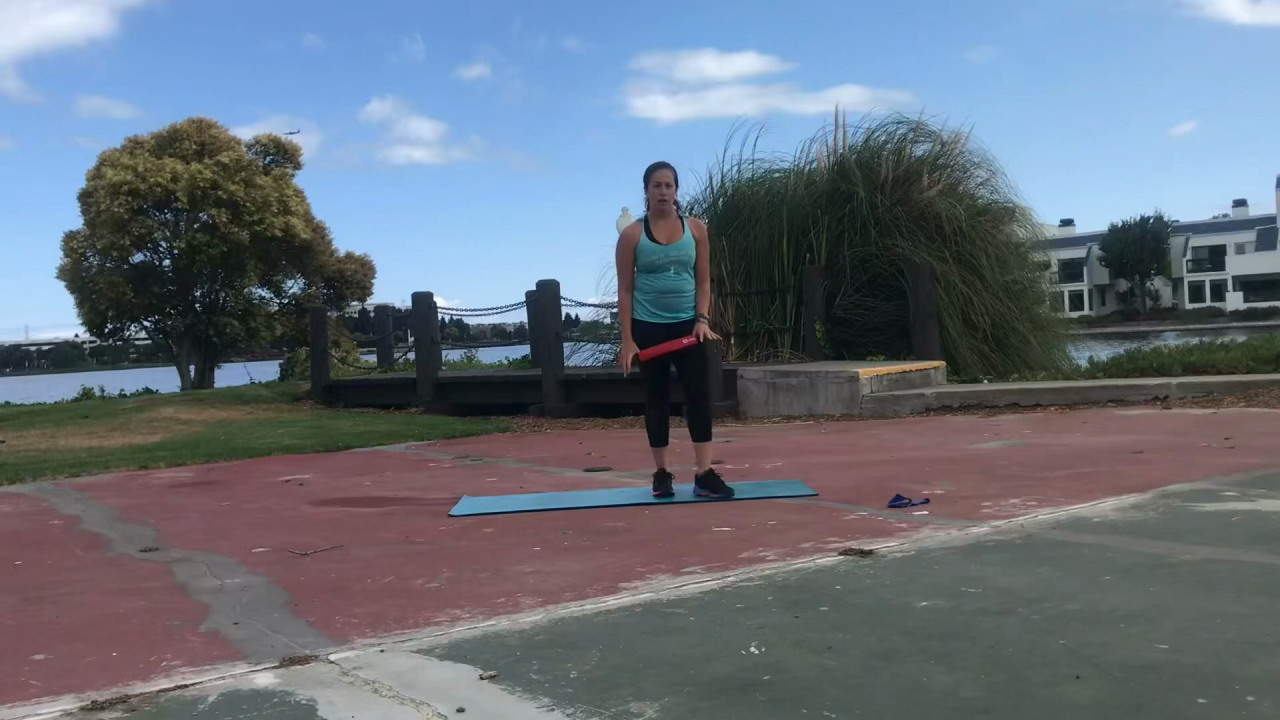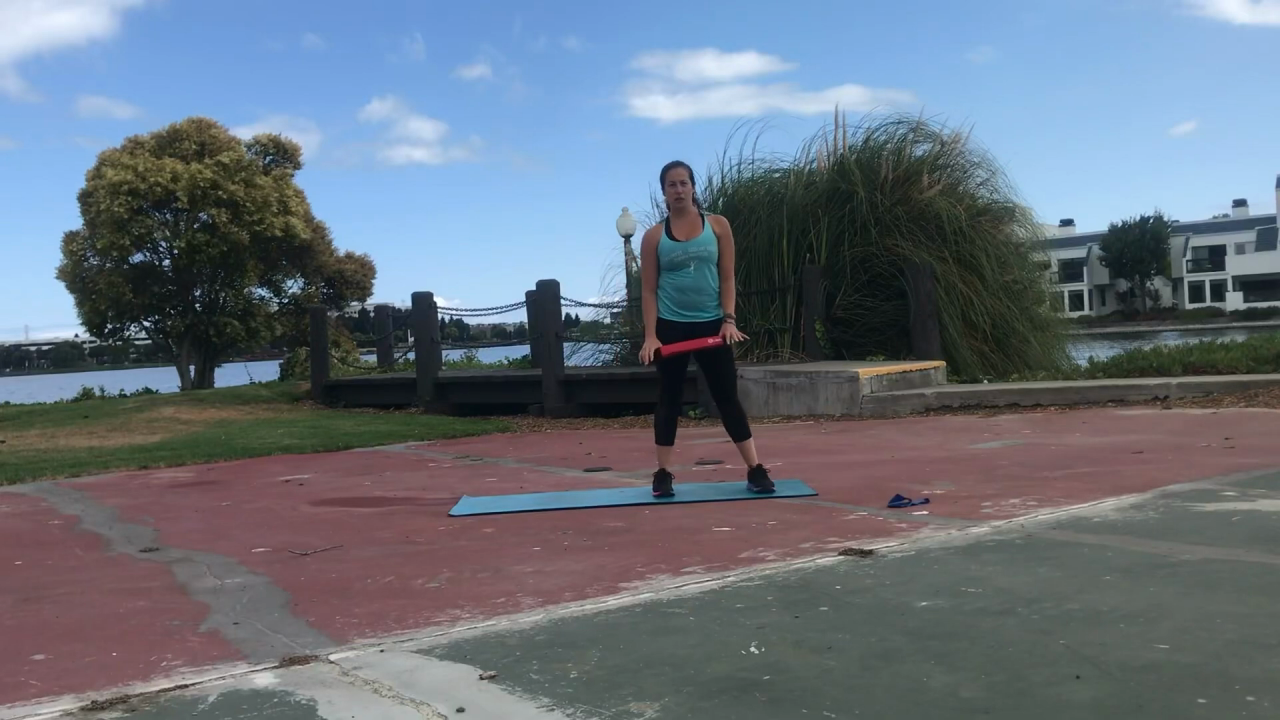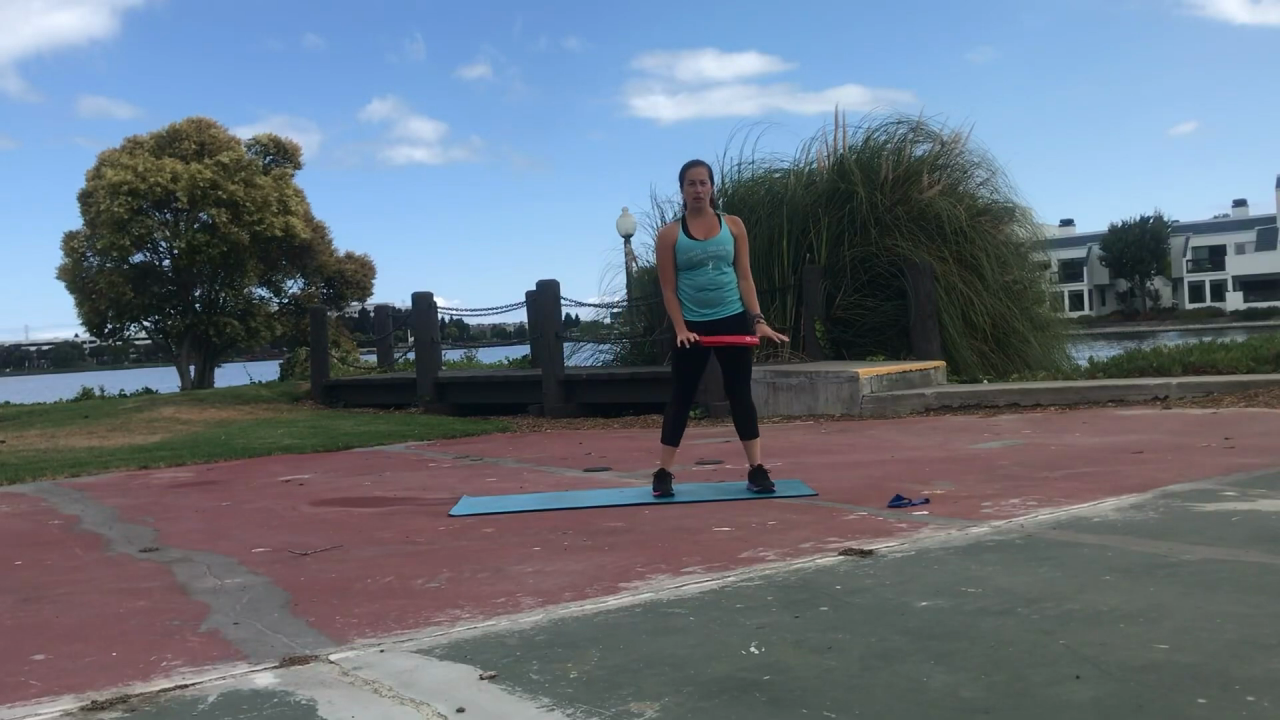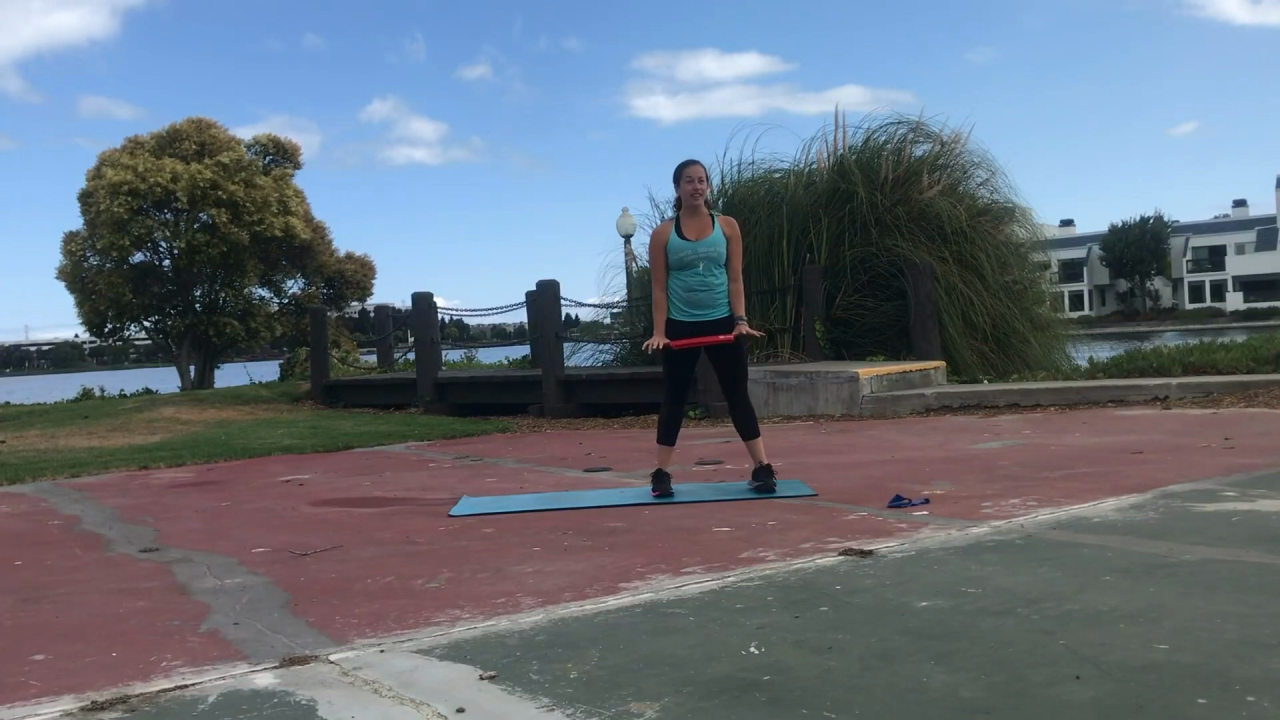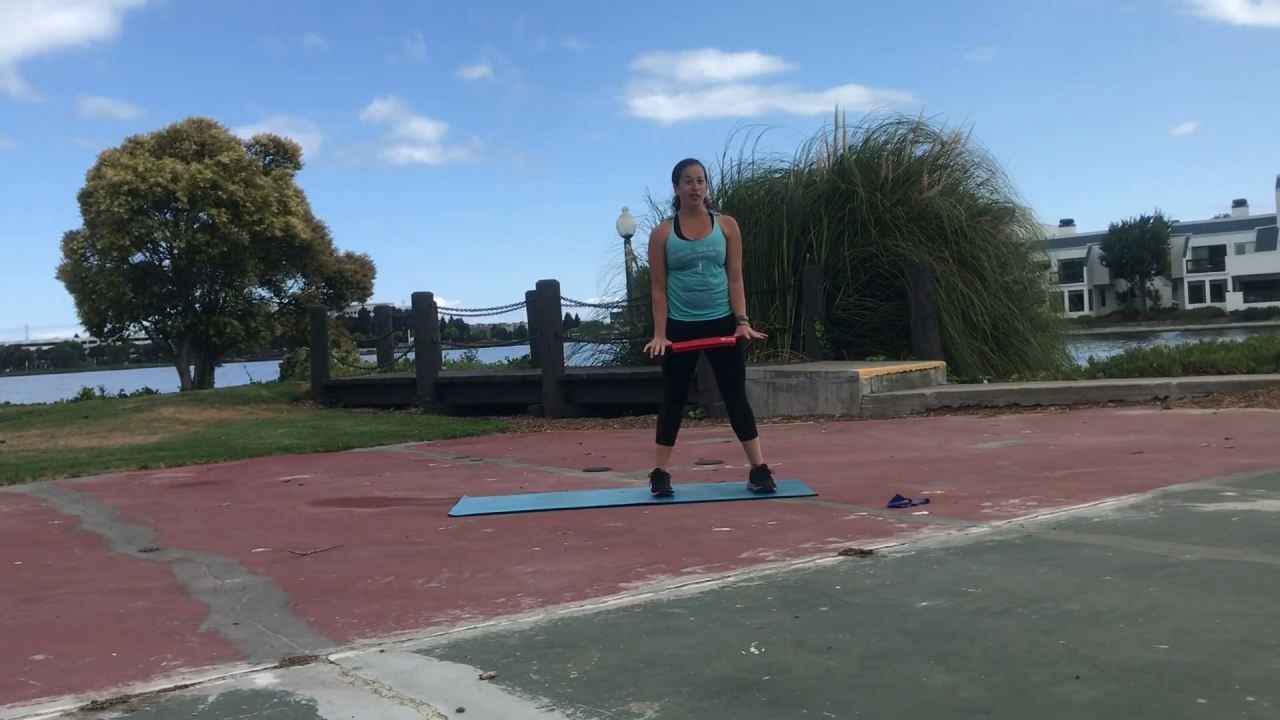
dt=0.5s
person 1, frame 1
left shoulder: (696, 229)
right shoulder: (632, 234)
left elbow: (703, 281)
right elbow: (625, 289)
left wrist: (702, 319)
right wrist: (627, 338)
left hip: (687, 324)
right hip: (649, 328)
left knee: (699, 395)
right knee: (657, 399)
left ankle: (704, 474)
right ankle: (661, 473)
person 1, frame 2
left shoulder: (718, 226)
right shoulder: (654, 236)
left elbow: (727, 279)
right elbow: (648, 290)
left wrist: (728, 320)
right wrist: (650, 335)
left hip: (711, 325)
right hip: (671, 327)
left knee: (727, 396)
right knee: (669, 398)
left ankle: (755, 469)
right ankle: (663, 473)
person 1, frame 3
left shoulder: (733, 225)
right shoulder: (669, 234)
left elbow: (744, 277)
right elbow: (668, 289)
left wrist: (758, 319)
right wrist: (681, 328)
left hip: (733, 321)
right hip: (693, 326)
left knee: (740, 394)
right knee: (681, 398)
left ankle: (756, 469)
right ankle: (663, 473)
person 1, frame 4
left shoulder: (727, 226)
right shoulder: (664, 233)
left elbow: (735, 279)
right elbow: (659, 287)
left wrist: (740, 320)
right wrist: (659, 331)
left hip: (722, 322)
right hip: (681, 326)
left knee: (738, 394)
right knee: (675, 397)
left ankle: (762, 468)
right ankle: (661, 473)
person 1, frame 5
left shoulder: (727, 226)
right shoulder: (662, 233)
left elbow: (735, 278)
right elbow: (658, 288)
left wrist: (742, 321)
right wrist: (660, 333)
left hip: (722, 322)
right hip: (680, 326)
left knee: (735, 395)
right knee: (673, 398)
left ankle: (759, 469)
right ankle: (660, 473)
